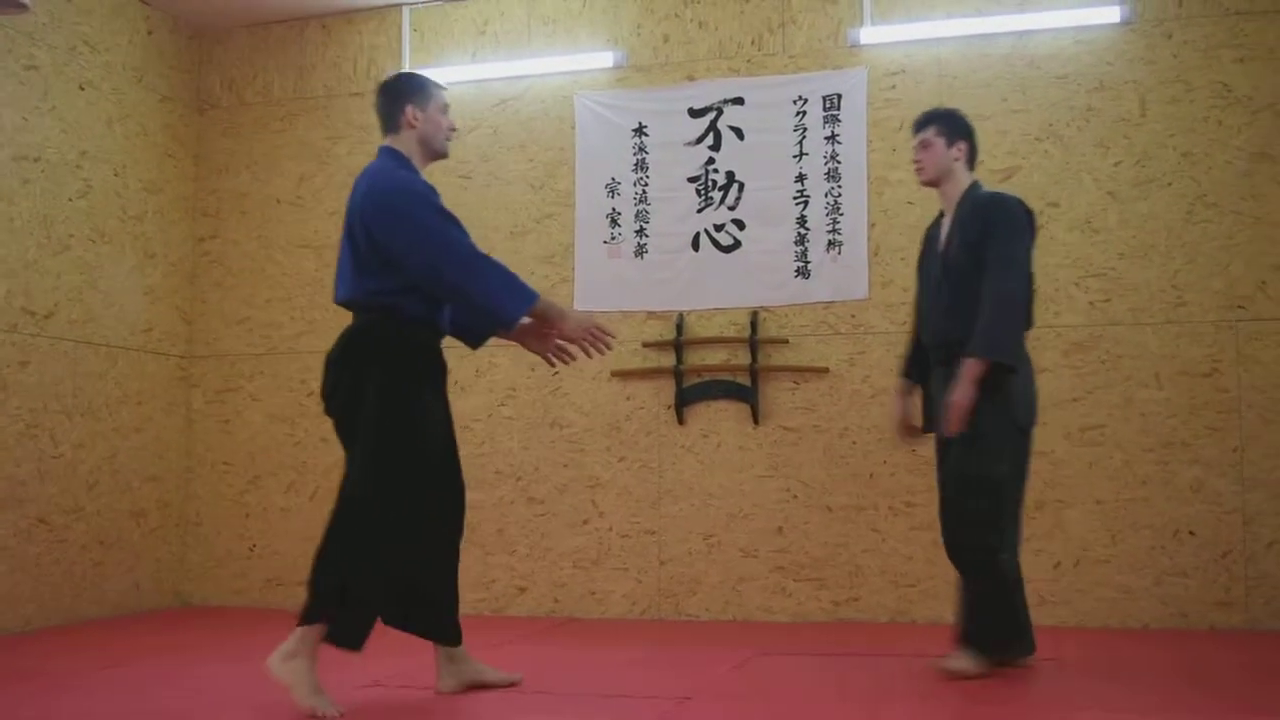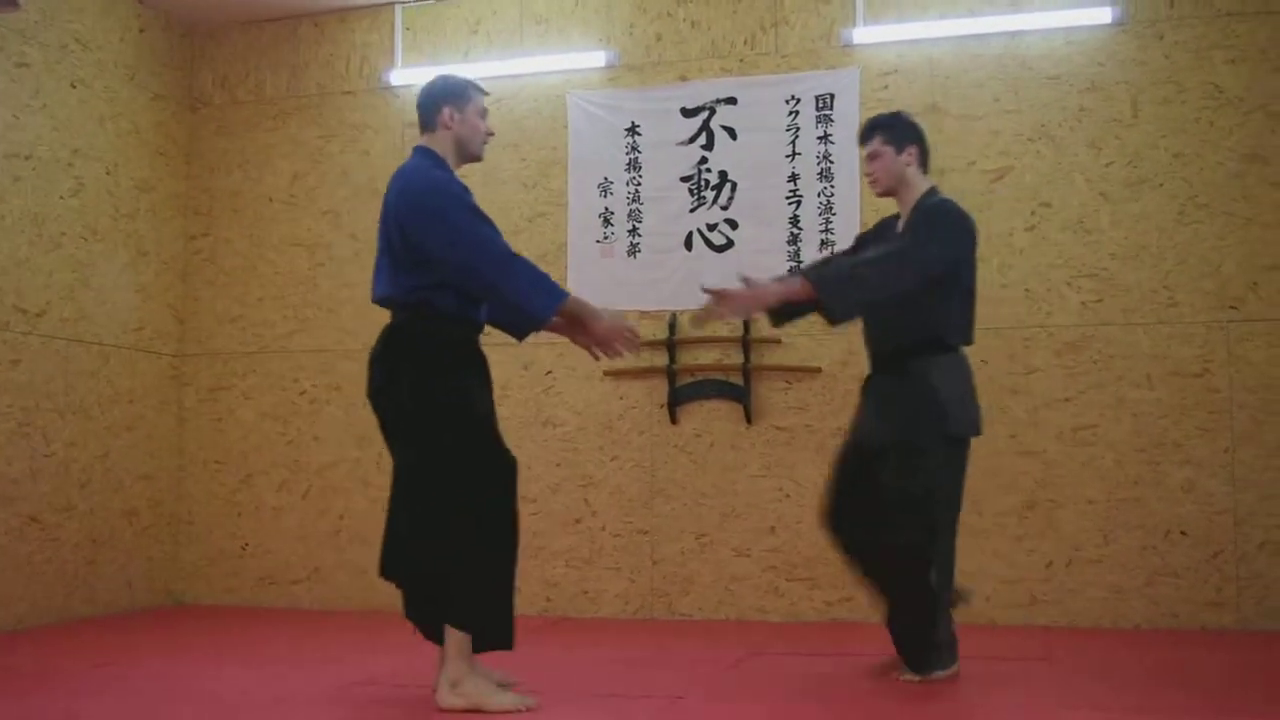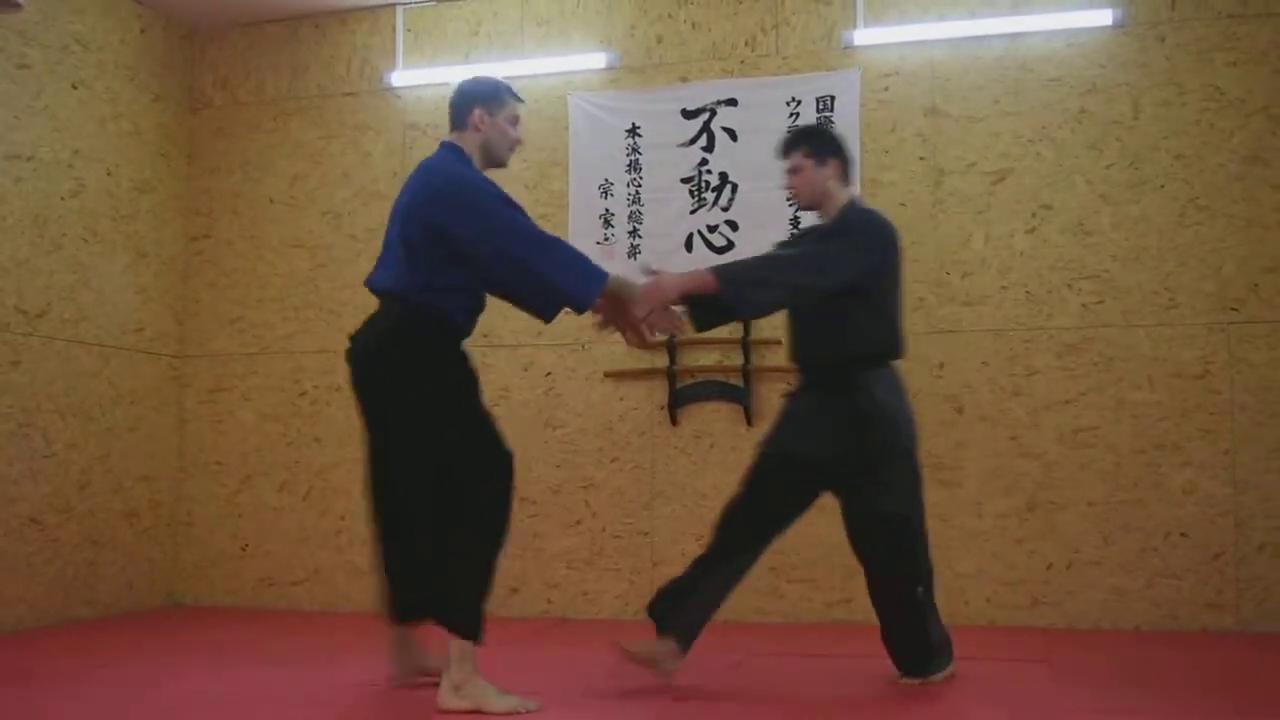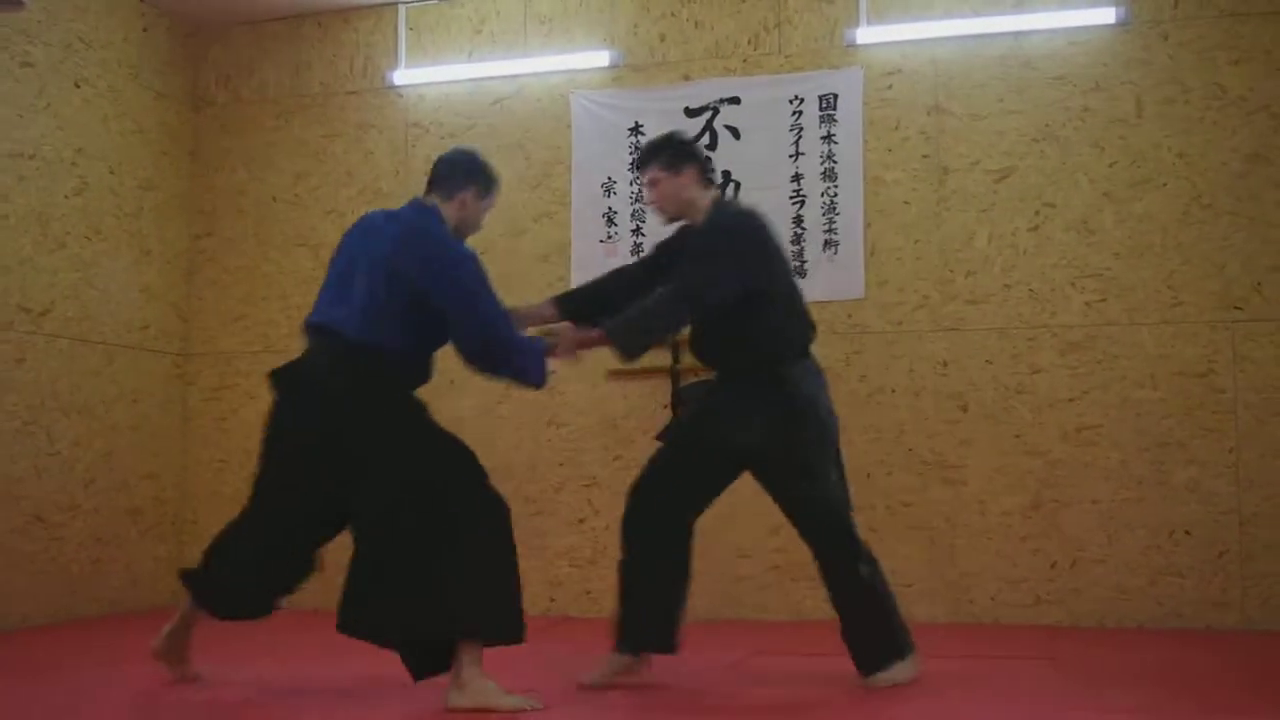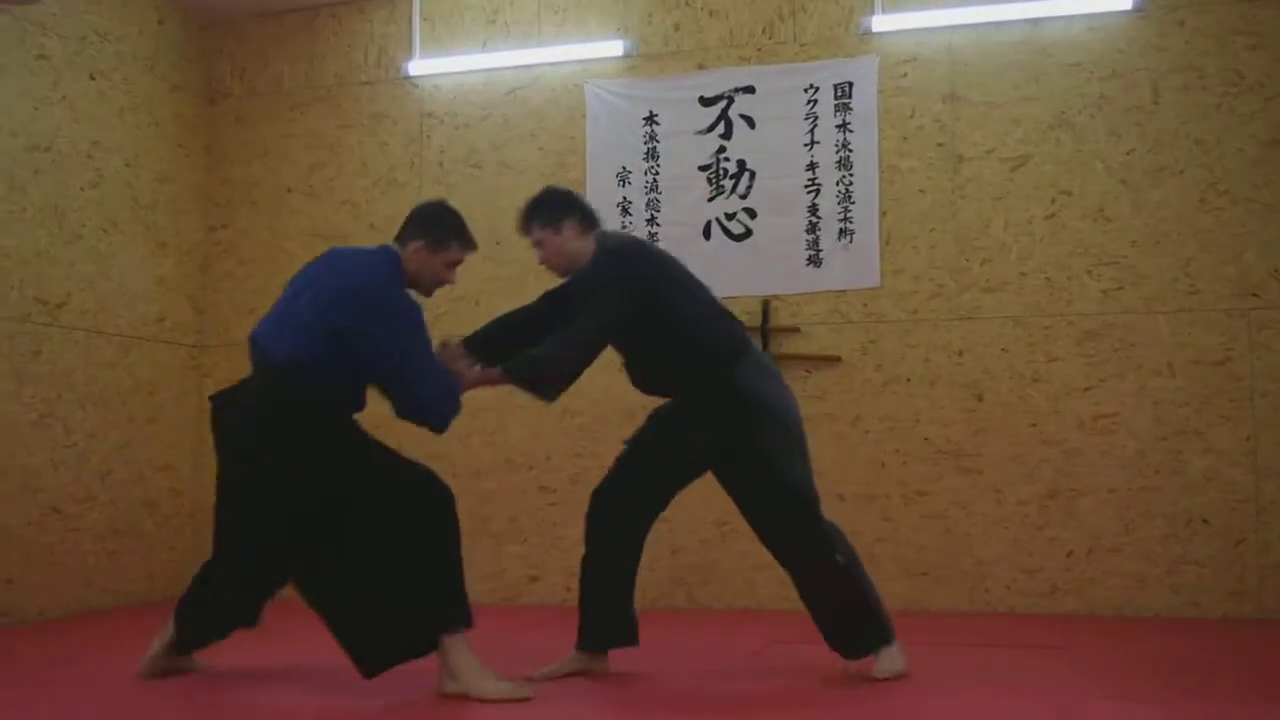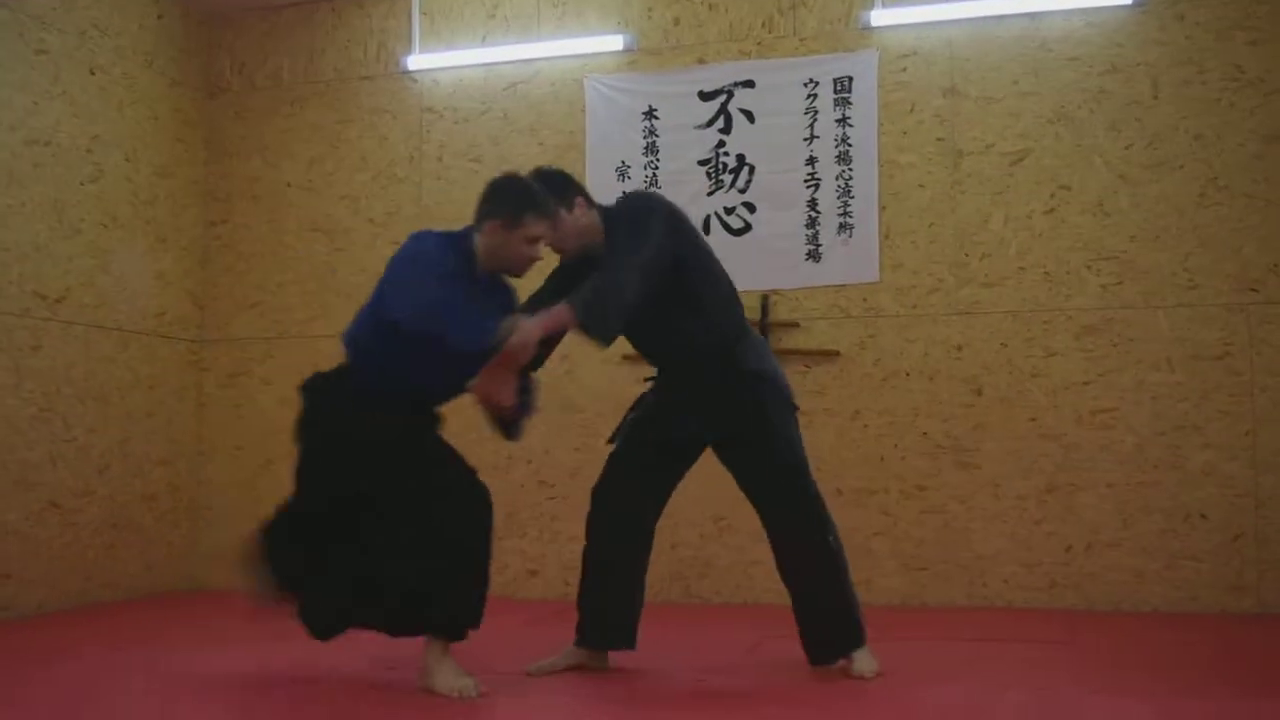
dt=0.3s
person 1, frame 1
left shoulder: (394, 185)
right shoulder: (396, 186)
left elbow: (440, 285)
right elbow: (462, 265)
left wrist: (517, 329)
right wrist: (553, 318)
left hip: (403, 363)
right hip: (384, 368)
left knee: (431, 509)
right knee: (383, 507)
left ankle: (451, 660)
right ankle: (299, 649)
person 1, frame 2
left shoulder: (429, 186)
right shoulder: (427, 186)
left elbow: (476, 281)
right elbow: (493, 266)
left wrist: (559, 325)
right wrist: (585, 314)
left hip: (436, 359)
right hip: (427, 362)
left knee: (448, 506)
right knee: (470, 506)
left ankle: (457, 661)
right ankle: (460, 675)
person 1, frame 3
left shoulder: (445, 181)
right shoulder: (456, 184)
left elbow: (511, 270)
right elbow: (532, 253)
left wrist: (594, 303)
right wrist: (622, 296)
left hip: (400, 352)
right hip: (412, 357)
left knee: (416, 503)
right knee: (465, 499)
left ankle: (406, 651)
person 1, frame 4
left shoulder: (371, 229)
right shoulder: (446, 259)
right elbow: (494, 347)
right wrist: (539, 355)
left hip: (315, 384)
right hip: (361, 400)
left knee: (279, 521)
right knee: (466, 514)
left ankle: (178, 635)
right ankle: (469, 679)
person 1, frame 5
left shoulder: (337, 264)
right shoulder: (384, 297)
right elbow: (426, 400)
right wrist: (454, 383)
left hip: (261, 412)
right hip: (295, 419)
left knee: (254, 545)
right knee: (419, 508)
left ankle: (170, 648)
right ankle: (458, 663)
person 1, frame 6
left shoulder: (495, 295)
right shoulder: (427, 257)
right elbow: (433, 321)
left wrist: (506, 399)
right wrist: (510, 338)
left hip: (398, 414)
right hip: (353, 410)
right knee: (453, 508)
right ankle: (436, 655)
person 2, frame 1
left shoulder: (1002, 215)
right shoulder: (937, 232)
left elbow: (1005, 304)
left wrist: (969, 376)
right wrist: (909, 388)
left hip: (994, 386)
right hip: (951, 389)
left knee: (978, 520)
right knee: (973, 521)
left ankle: (986, 643)
right ankle: (1009, 640)
person 2, frame 2
left shoulder: (947, 224)
right shoulder: (886, 230)
left elbow: (884, 275)
right elbow: (837, 275)
left wrist: (776, 291)
right wrist: (758, 295)
left hip: (931, 392)
right hip: (890, 388)
left knee: (918, 530)
right knee: (850, 514)
left ankle: (931, 654)
right ankle: (929, 625)
person 2, frame 3
left shoulder: (867, 234)
right shoulder: (813, 240)
left elbow: (777, 276)
right elbow: (771, 280)
left wrist: (686, 282)
right wrist: (680, 291)
left hip: (866, 406)
right hip: (815, 405)
left knee: (888, 541)
right knee: (745, 522)
left ankle: (926, 658)
right ankle: (668, 635)
person 2, frame 4
left shoulder: (739, 231)
right shoulder: (689, 242)
left elbow: (678, 302)
right elbow: (630, 282)
left wrist: (585, 338)
right wrist: (541, 312)
left hip: (786, 396)
right hip: (732, 395)
left knee: (826, 526)
right knee: (655, 507)
left ankle: (889, 652)
right ankle: (636, 646)
person 2, frame 5
left shoulder: (623, 263)
right shoulder: (598, 277)
left elbow: (573, 346)
right elbow: (534, 322)
left wrist: (483, 376)
right wrist: (460, 352)
left hip: (745, 400)
right hip: (694, 405)
left knee: (794, 522)
right knee: (614, 511)
left ankle: (876, 641)
right ankle: (594, 647)
person 2, frame 6
left shoulder: (644, 215)
right shoulder: (579, 265)
left elbow: (618, 285)
right elbow: (535, 319)
left wrist: (546, 321)
left hip: (739, 378)
right hip: (679, 387)
left knee: (793, 507)
right knee: (617, 505)
left ankle: (845, 643)
right ankle: (594, 643)
